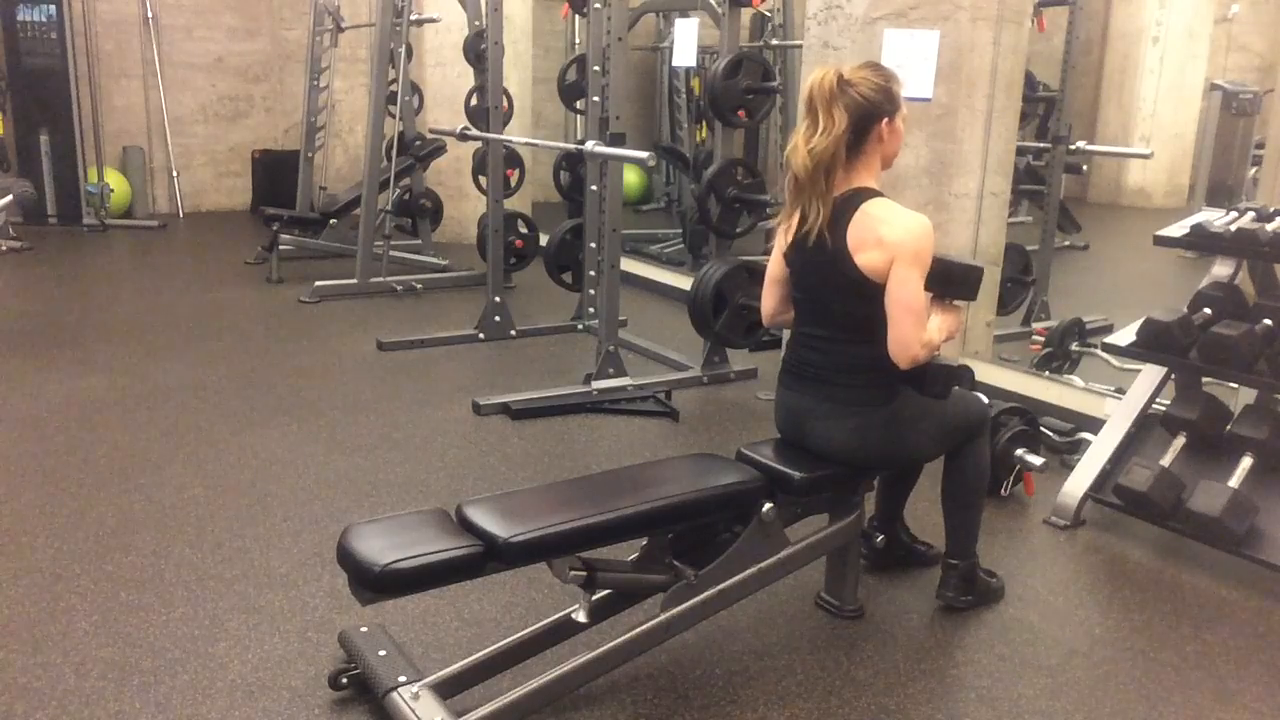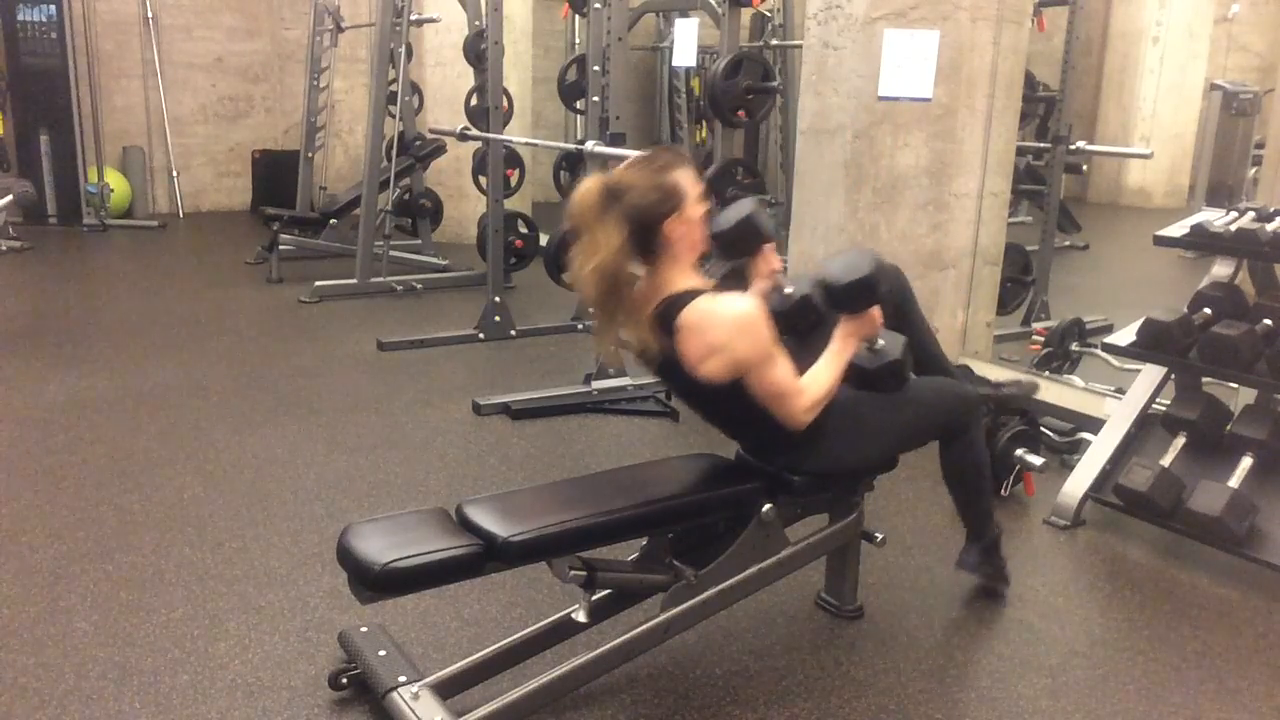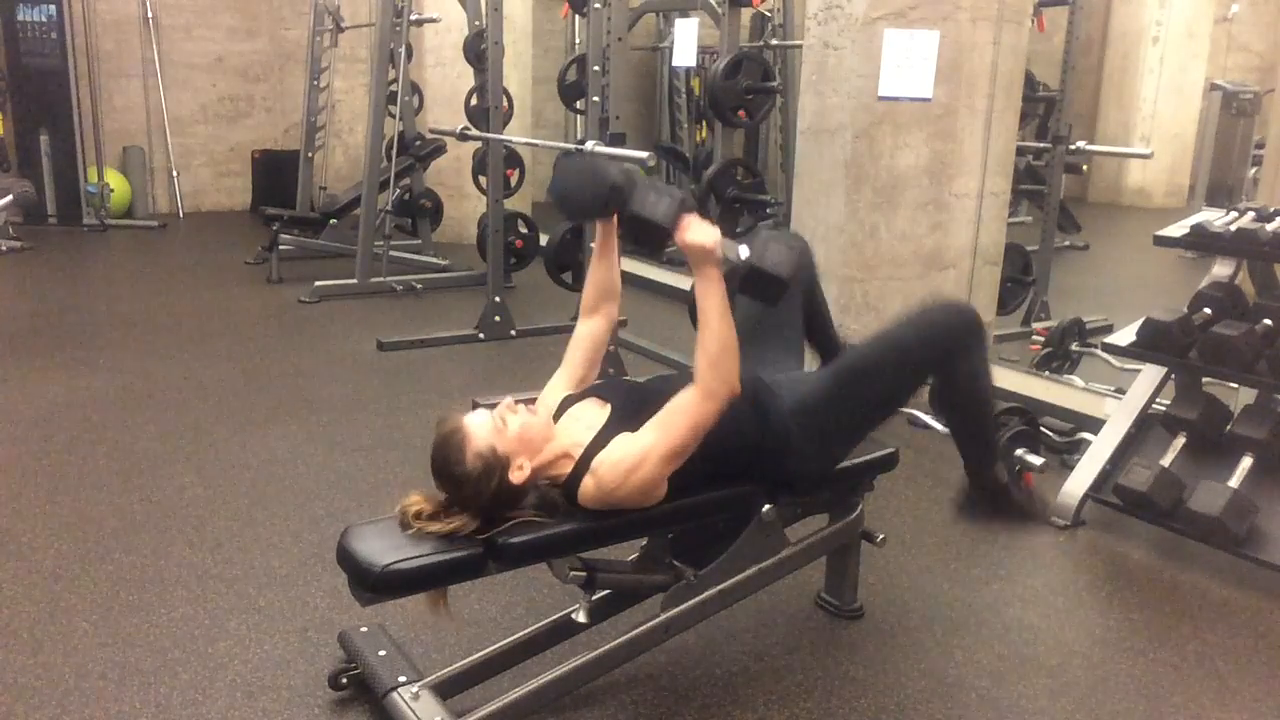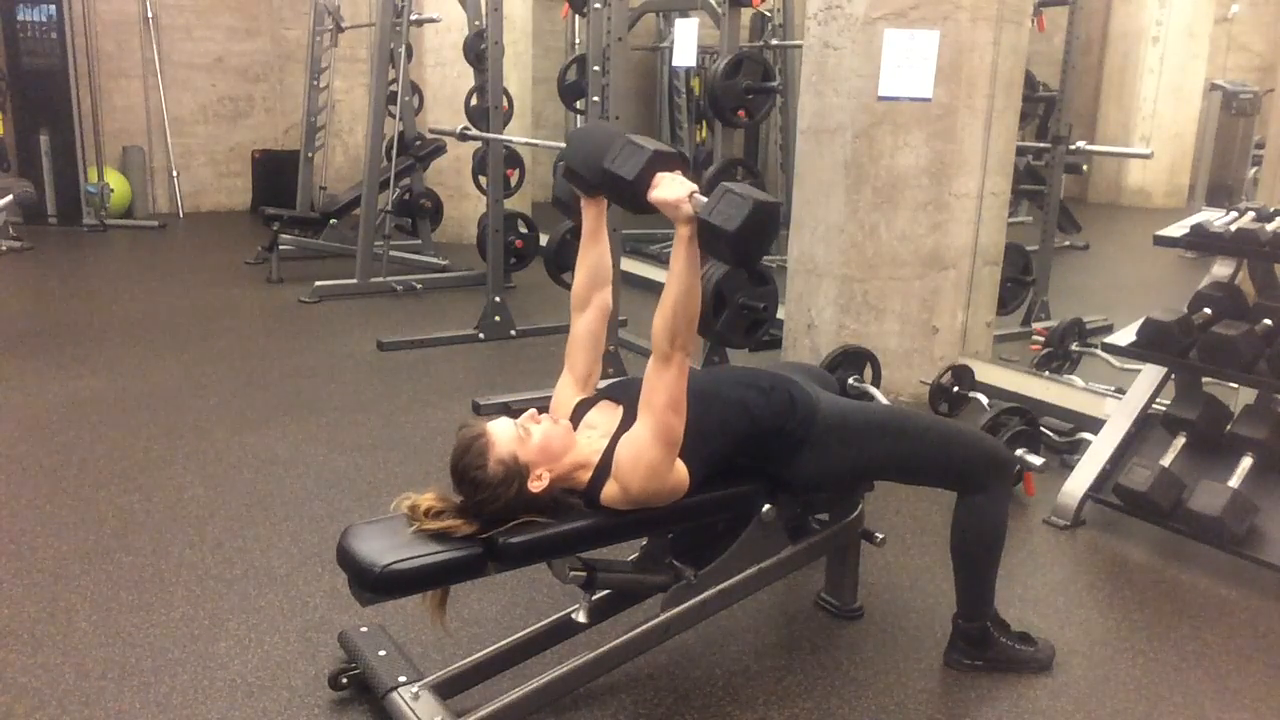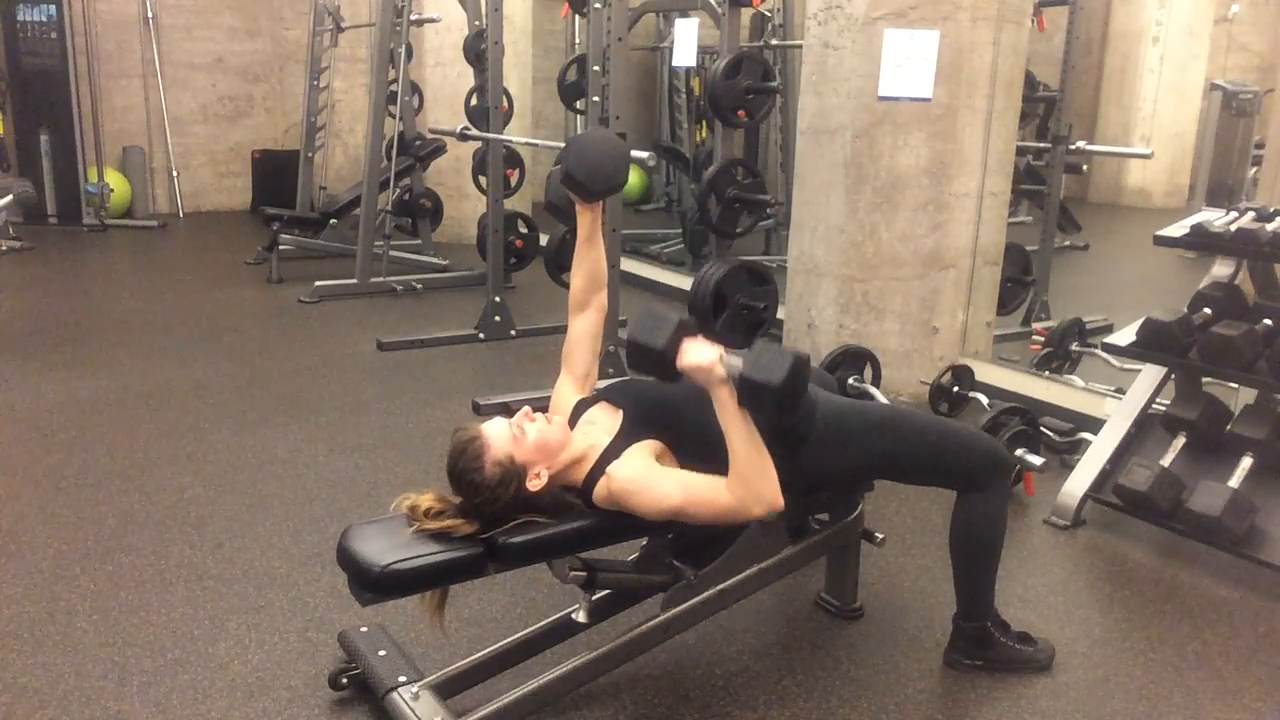
dt=1s
person 1, frame 1
left shoulder: (800, 211)
right shoulder: (903, 228)
left elbow: (773, 313)
right elbow: (906, 352)
right wrist: (944, 322)
left hip: (795, 410)
right hip: (857, 426)
left knee: (920, 405)
right knee: (971, 415)
left ankle: (886, 534)
right ankle: (961, 573)
person 1, frame 2
left shoulder: (639, 301)
right shoulder: (728, 316)
right elbow: (799, 410)
left wrist: (758, 288)
right wrist: (847, 339)
left hip: (758, 425)
right hip: (809, 443)
right knee: (958, 403)
left ankle: (970, 384)
right ankle: (983, 545)
person 1, frame 3
left shoulder: (559, 409)
right shoulder: (611, 476)
left elbow: (597, 320)
right elbow: (719, 388)
left wrist: (605, 233)
right wrist: (708, 273)
left hip: (759, 390)
right hip: (787, 432)
right knee: (952, 324)
left ankle: (835, 355)
right ankle: (988, 482)
person 1, frame 4
left shoulder: (572, 411)
right shoulder: (632, 476)
left elbow: (590, 309)
right elbow: (672, 353)
left wrist: (594, 208)
right wrist: (684, 229)
right hip: (799, 435)
left knee: (824, 372)
right knee: (991, 464)
right ankle: (976, 635)
person 1, frame 5
left shoulder: (570, 410)
right shoulder: (622, 481)
left elbow: (587, 309)
right elbow: (761, 497)
left wrist: (587, 213)
right wrist: (720, 386)
right hip: (801, 436)
right knee: (989, 463)
right ankle: (976, 634)
